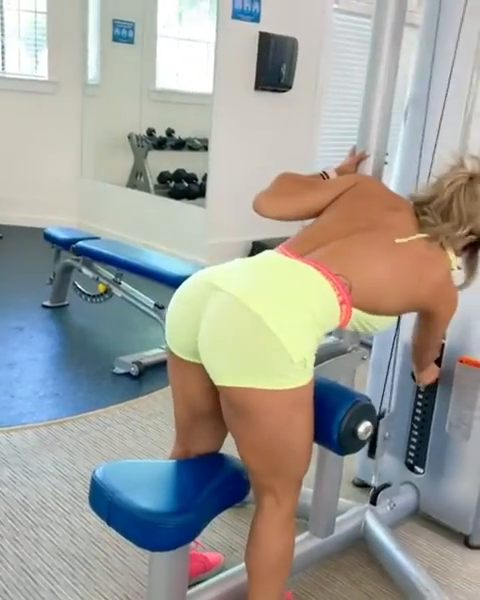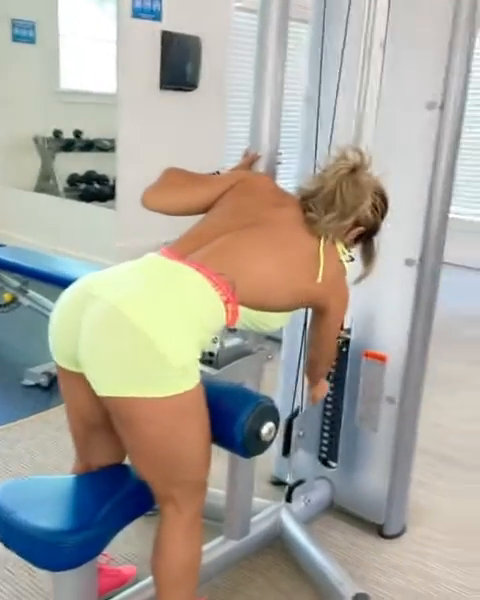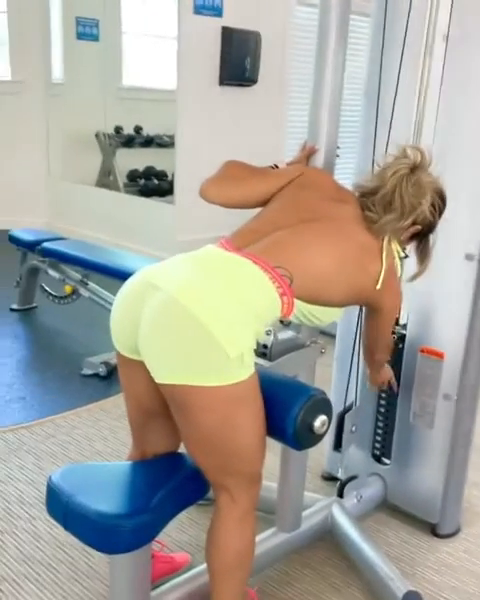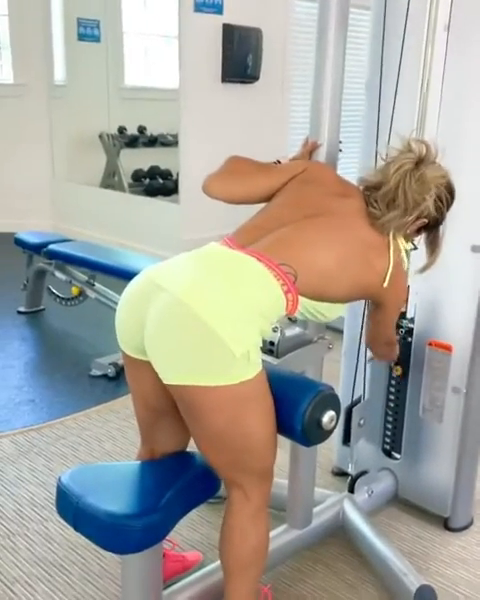
dt=0.5s
person 1, frame 1
left shoulder: (369, 190)
right shoulder: (439, 283)
left elbow: (268, 201)
right elbow: (424, 356)
left wrist: (334, 178)
right wrist: (425, 371)
left hip: (202, 290)
right hip: (264, 328)
left knee: (192, 453)
right knee: (278, 497)
person 1, frame 2
left shoulder: (256, 186)
right shoulder: (329, 277)
left elbow: (156, 194)
right elbow: (320, 363)
right wrist: (316, 385)
left hip: (82, 299)
right hip: (147, 333)
left knee: (93, 468)
right knee: (183, 504)
person 1, frame 3
left shoulder: (315, 181)
right shoulder: (384, 275)
left elbow: (215, 187)
right elbow: (376, 354)
right wrist: (380, 372)
left hip: (144, 288)
right hip: (205, 323)
left knee: (150, 454)
right knee: (238, 492)
person 1, frame 4
left shoulder: (319, 177)
right shoulder: (390, 269)
left elbow: (218, 183)
right elbow: (380, 343)
right wrist: (392, 353)
left hip: (148, 289)
right hip: (209, 325)
left knee: (159, 452)
right knee: (250, 489)
